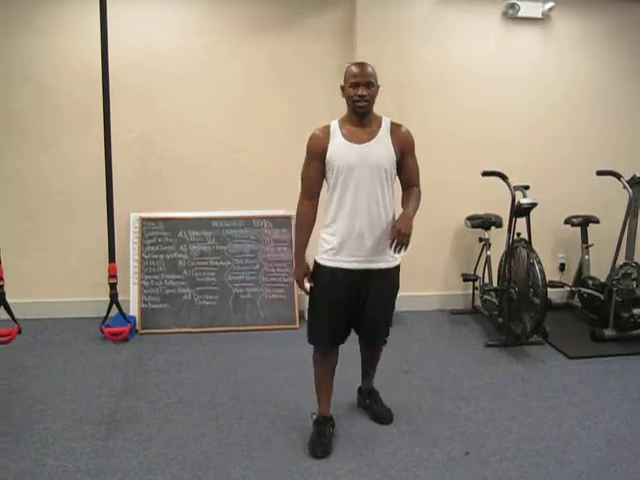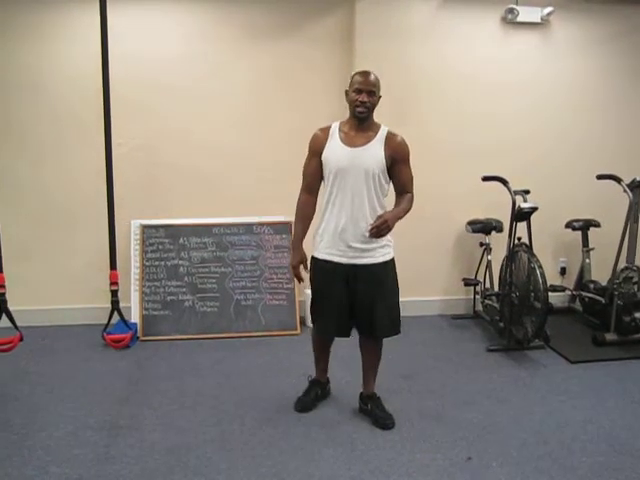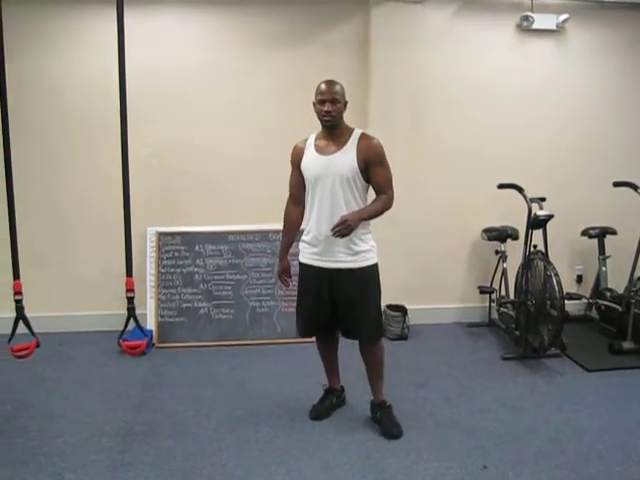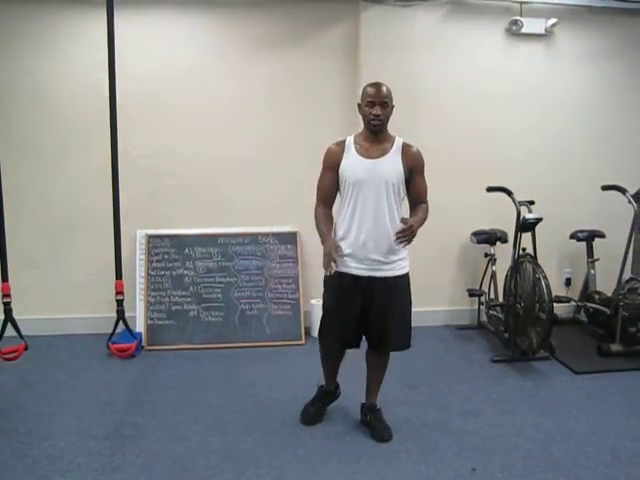
dt=1s
person 1, frame 1
left shoulder: (399, 136)
right shoulder: (322, 139)
left elbow: (412, 187)
right elbow: (308, 199)
left wrist: (407, 215)
right wrist: (299, 257)
left hip: (381, 259)
right hip: (334, 259)
left knee: (375, 334)
right knee: (326, 340)
left ankle: (367, 390)
right ankle: (323, 417)
person 1, frame 2
left shoulder: (394, 144)
right shoulder: (322, 139)
left elbow: (406, 193)
right elbow: (308, 194)
left wrist: (394, 215)
right wrist: (297, 245)
left hip: (375, 256)
right hip: (329, 254)
left knee: (373, 329)
right knee: (323, 326)
left ankle: (369, 395)
right ankle: (320, 381)
person 1, frame 3
left shoulder: (368, 146)
right shoulder: (301, 150)
left elbow: (386, 196)
right elbow: (295, 204)
left wrist: (358, 216)
right wrist: (284, 253)
left hip: (357, 259)
right hip: (314, 259)
left knee: (368, 333)
right knee: (322, 328)
left ankle: (380, 402)
right ankle: (334, 389)
person 1, frame 4
left shoulder: (409, 155)
right shoulder: (337, 152)
left elbow: (421, 202)
right elbow: (323, 204)
left wrist: (415, 222)
right wrist: (327, 240)
left hip: (390, 268)
right hip: (345, 265)
left knee: (382, 342)
right knee: (333, 339)
left ankle: (371, 407)
right ankle: (328, 389)
